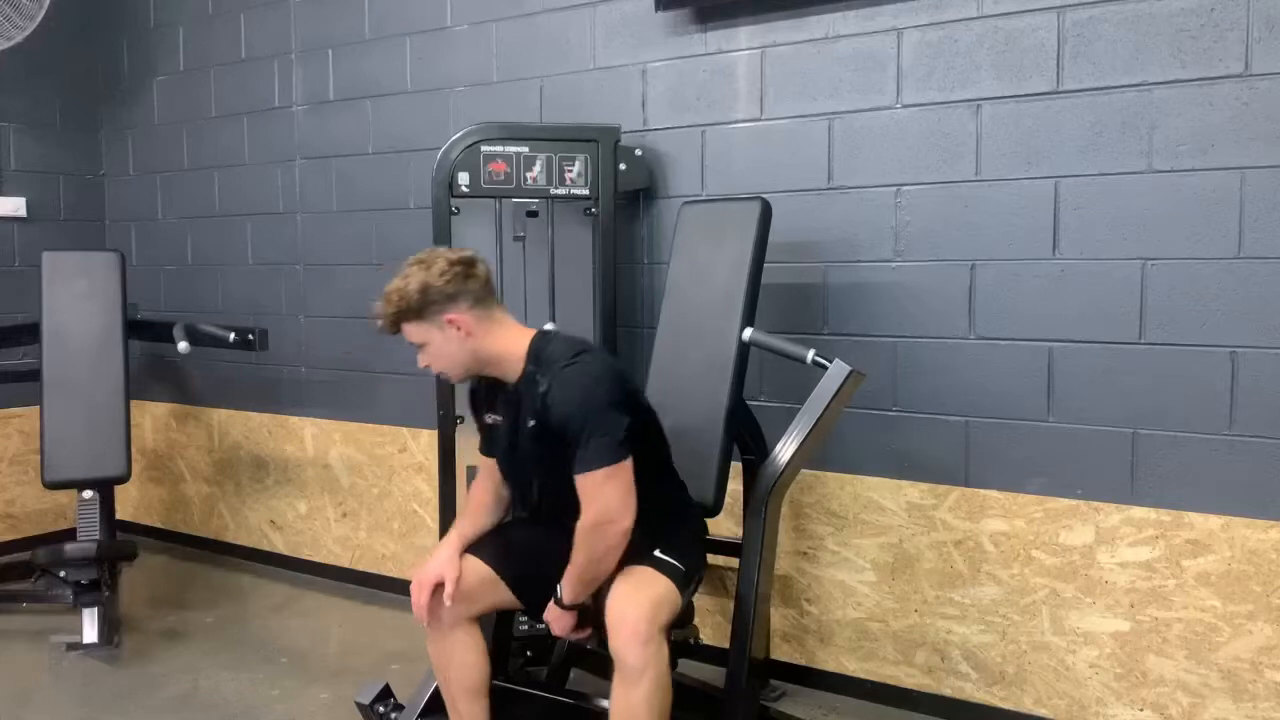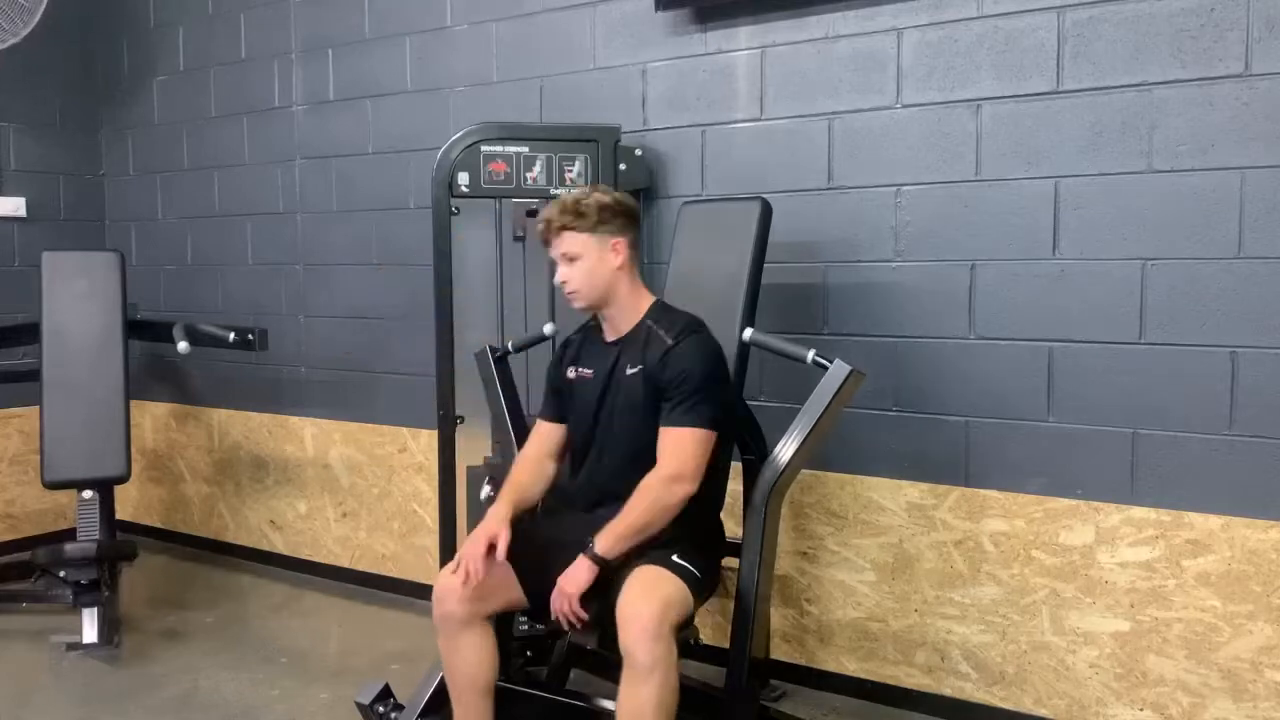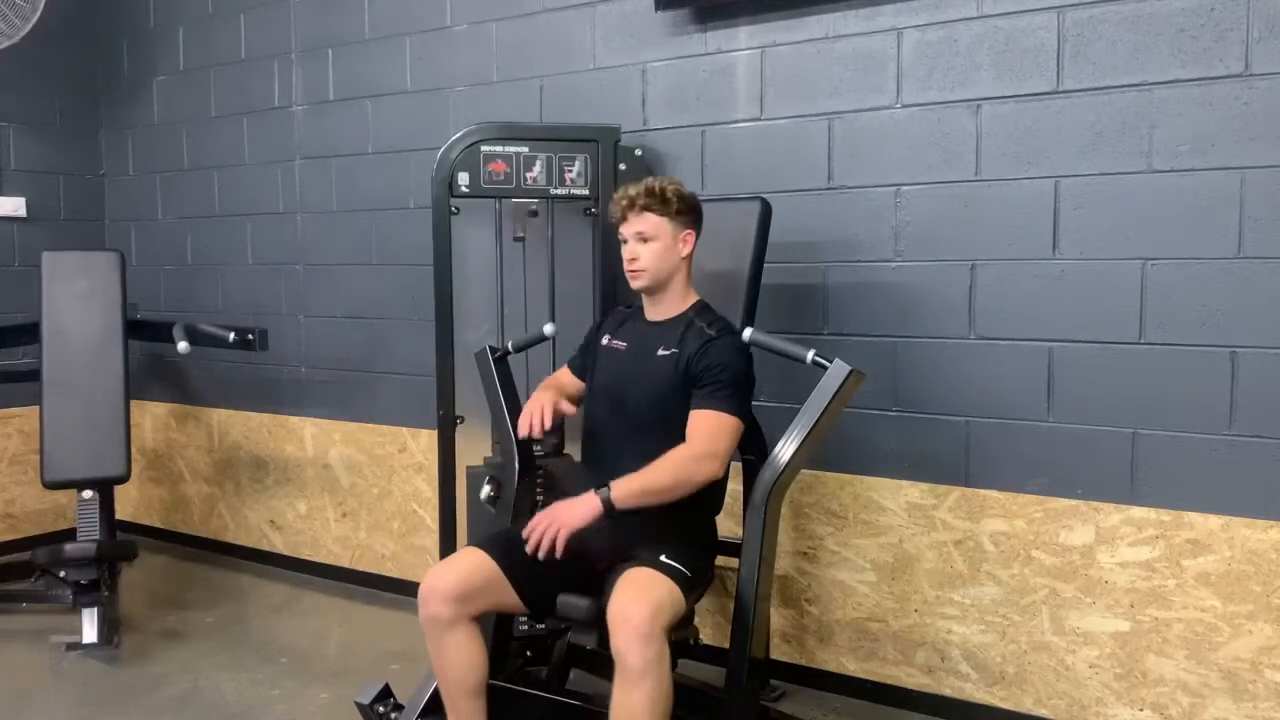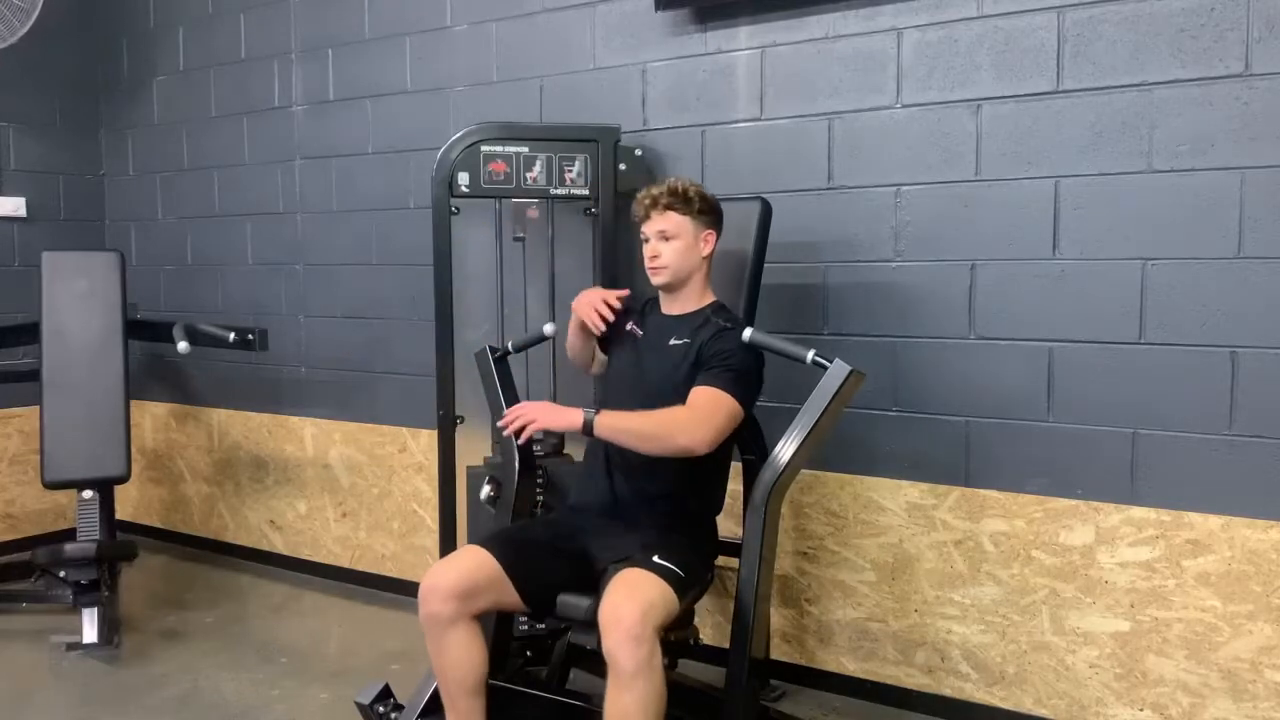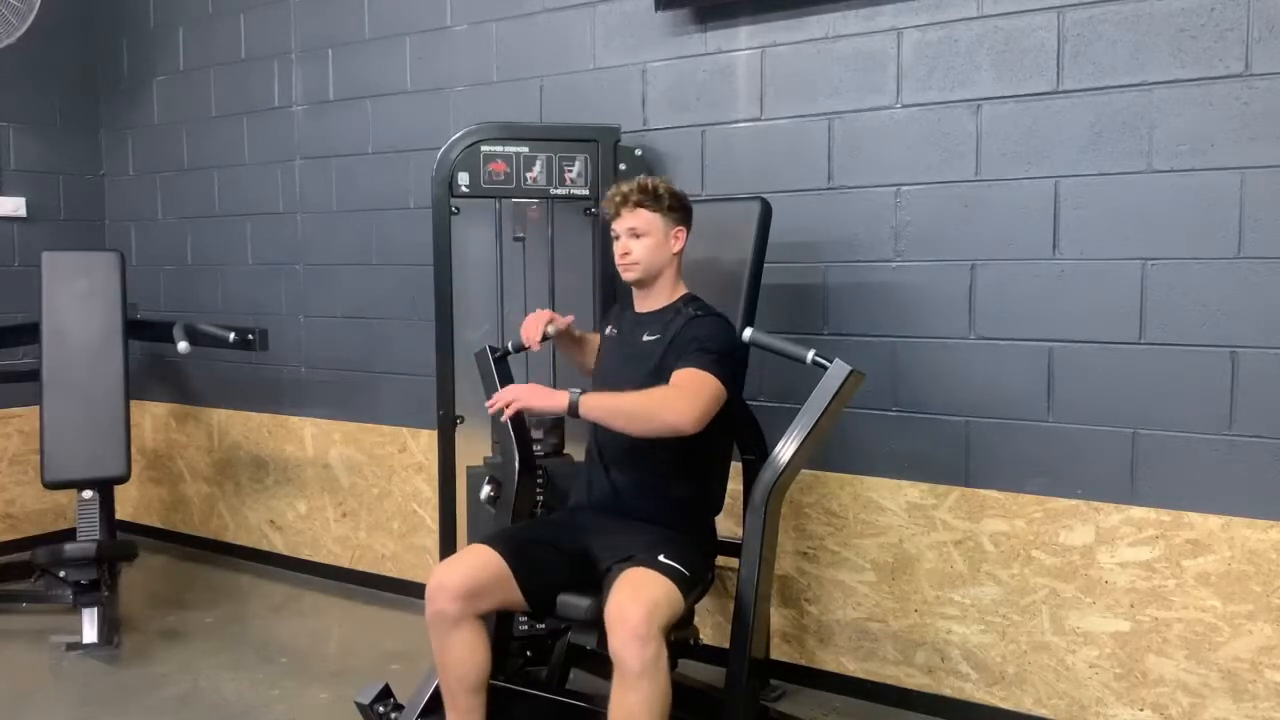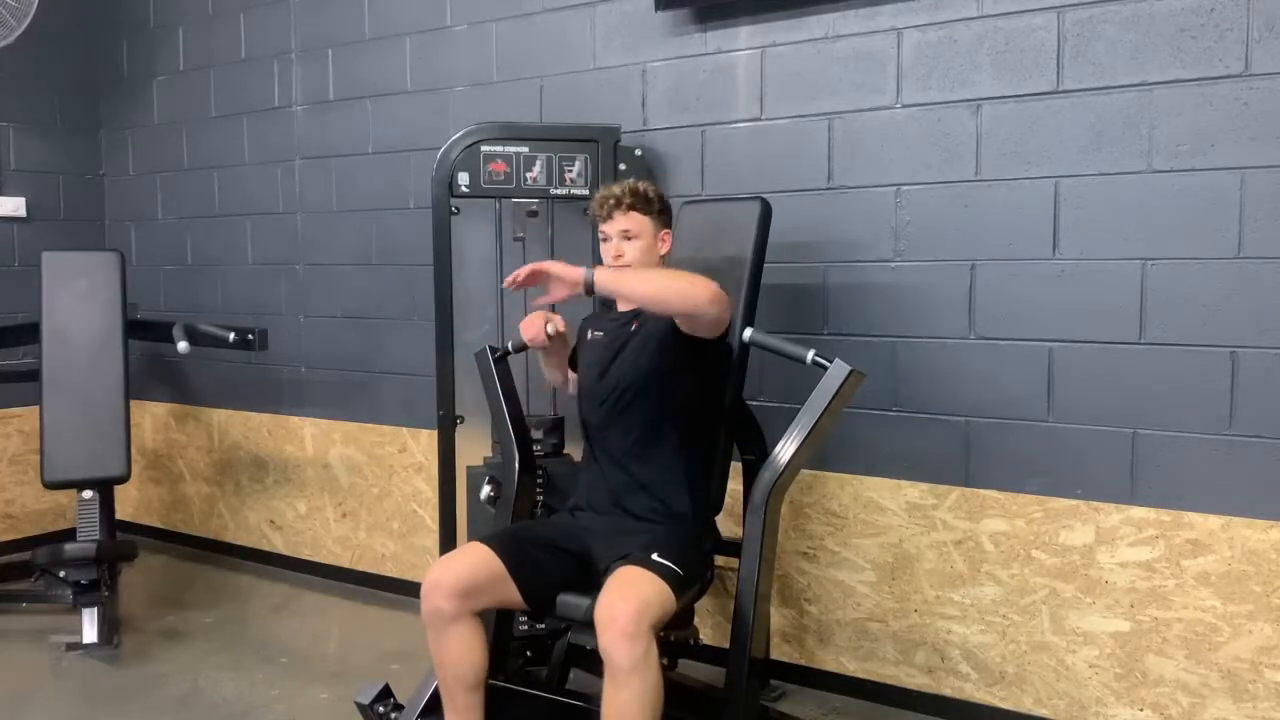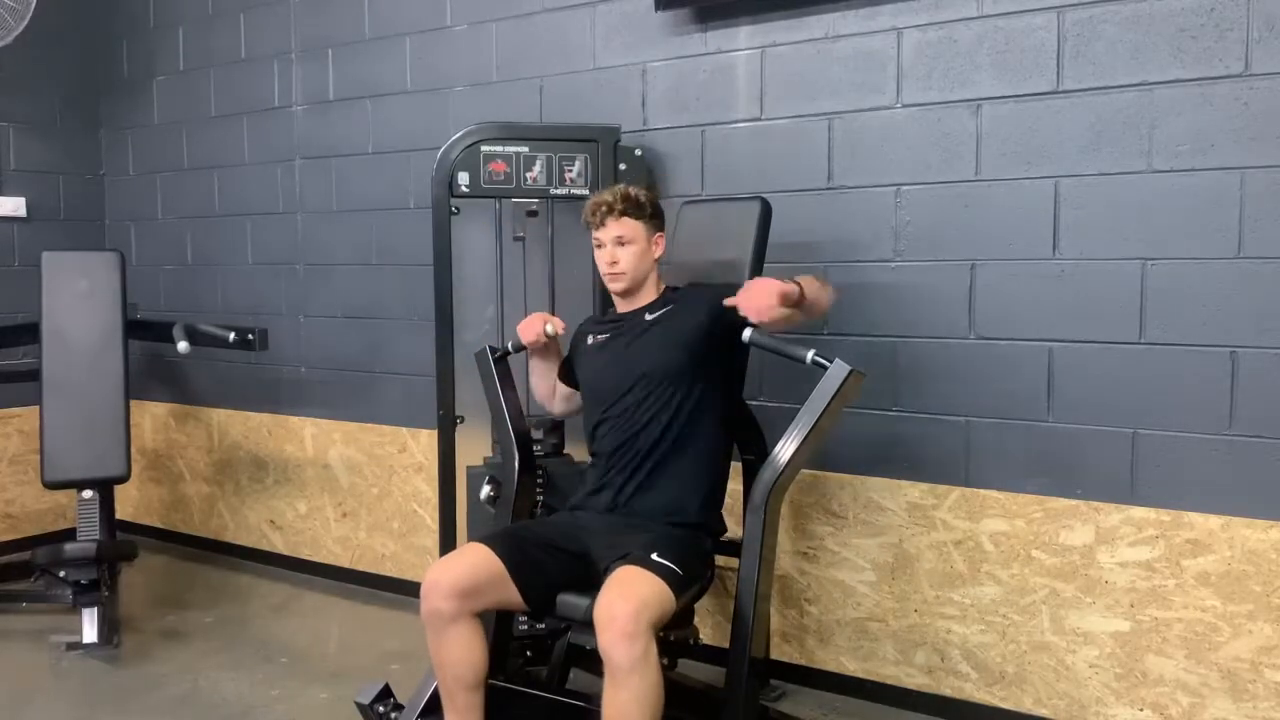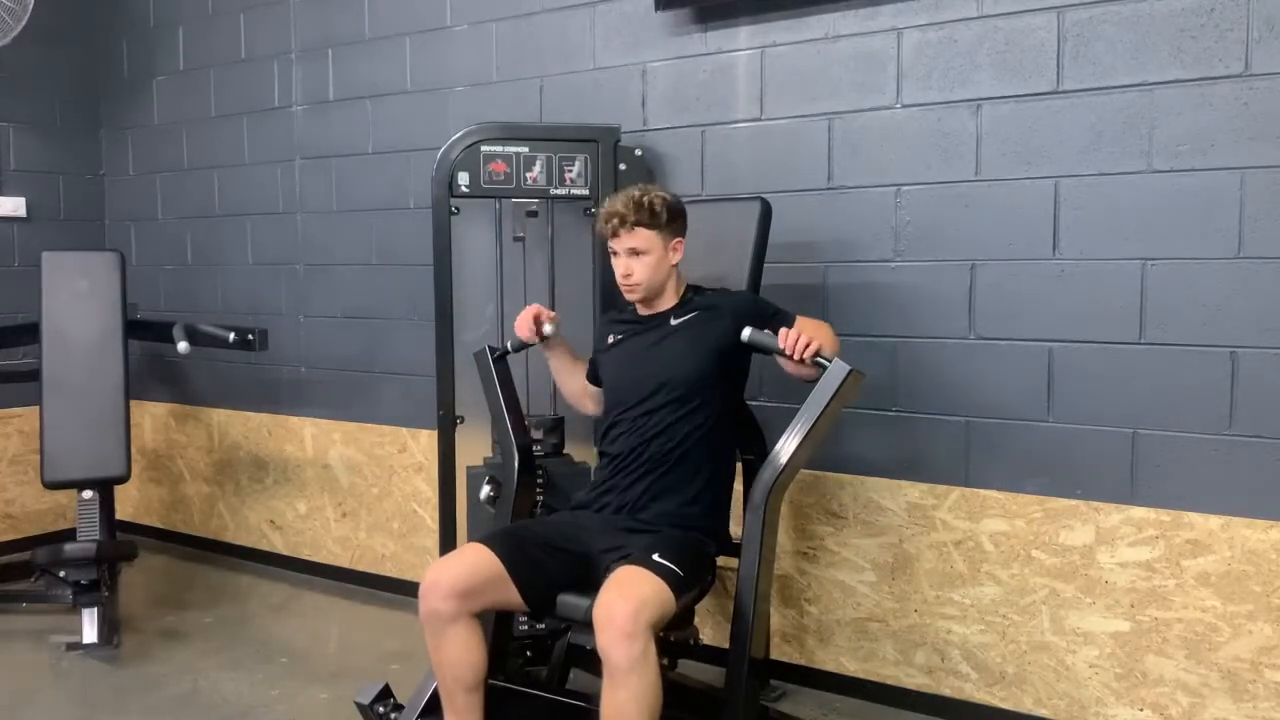
dt=0.3s
person 1, frame 1
left shoulder: (579, 381)
right shoulder: (489, 386)
left elbow: (611, 520)
right elbow: (494, 483)
left wrist: (570, 601)
right wrist: (451, 546)
left hip: (656, 534)
left knee: (630, 627)
right knee: (442, 599)
person 1, frame 2
left shoulder: (684, 347)
right shoulder: (575, 349)
left elbow: (676, 478)
right elbow: (544, 450)
left wrist: (591, 560)
right wrist: (496, 517)
left hip: (669, 534)
right hip: (579, 520)
left knee: (642, 620)
right knee: (455, 591)
person 1, frame 3
left shoulder: (717, 345)
right shoulder: (612, 326)
left elbow: (705, 458)
right elbow: (565, 385)
left wrist: (599, 501)
right wrist: (546, 394)
left hip: (667, 532)
right hip: (588, 520)
left knee: (632, 621)
right knee: (440, 593)
person 1, frame 4
left shoulder: (728, 341)
right shoulder: (634, 315)
left elbow: (696, 432)
right elbow: (586, 359)
left wrist: (579, 419)
right wrist: (581, 312)
left hip: (666, 533)
right hip: (585, 517)
left knee: (625, 623)
right knee: (441, 590)
person 1, frame 5
left shoulder: (705, 329)
right shoulder: (621, 318)
left elbow: (683, 411)
left wrist: (564, 400)
right wrist: (563, 333)
left hip: (666, 530)
right hip: (586, 519)
left knee: (632, 622)
right knee: (447, 589)
person 1, frame 6
left shoulder: (685, 319)
right shoulder: (596, 327)
left elbow: (703, 297)
left wrist: (584, 277)
right wrist: (547, 341)
left hip: (665, 532)
right hip: (584, 519)
left knee: (621, 620)
right knee: (443, 587)
person 1, frame 7
left shoulder: (701, 307)
right shoulder: (590, 334)
left elbow: (820, 299)
right elbow: (557, 402)
left wrist: (788, 292)
right wrist: (539, 349)
left hip: (669, 529)
right hip: (585, 519)
left knee: (620, 618)
right knee: (443, 586)
person 1, frame 8
left shoulder: (725, 313)
right shoulder: (612, 328)
left elbow: (822, 343)
left wrist: (809, 345)
right wrist: (549, 342)
left hip: (671, 532)
right hip: (589, 518)
left knee: (620, 619)
right knee: (442, 587)
